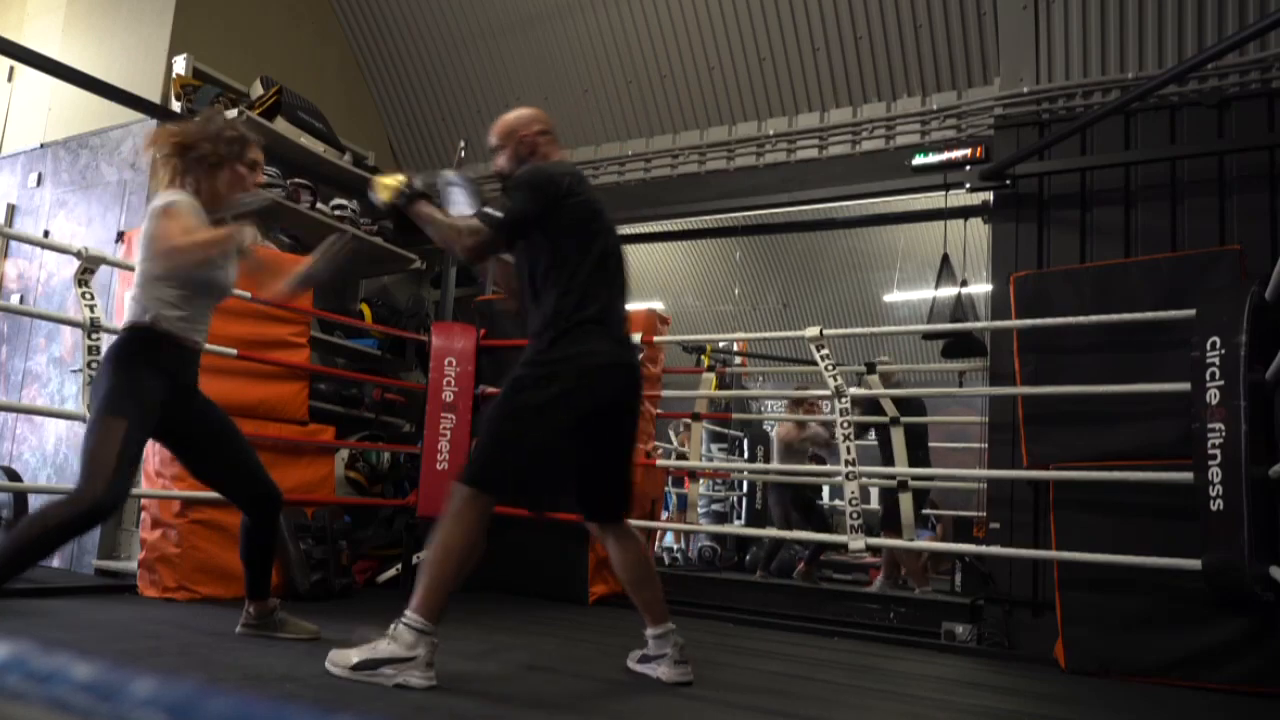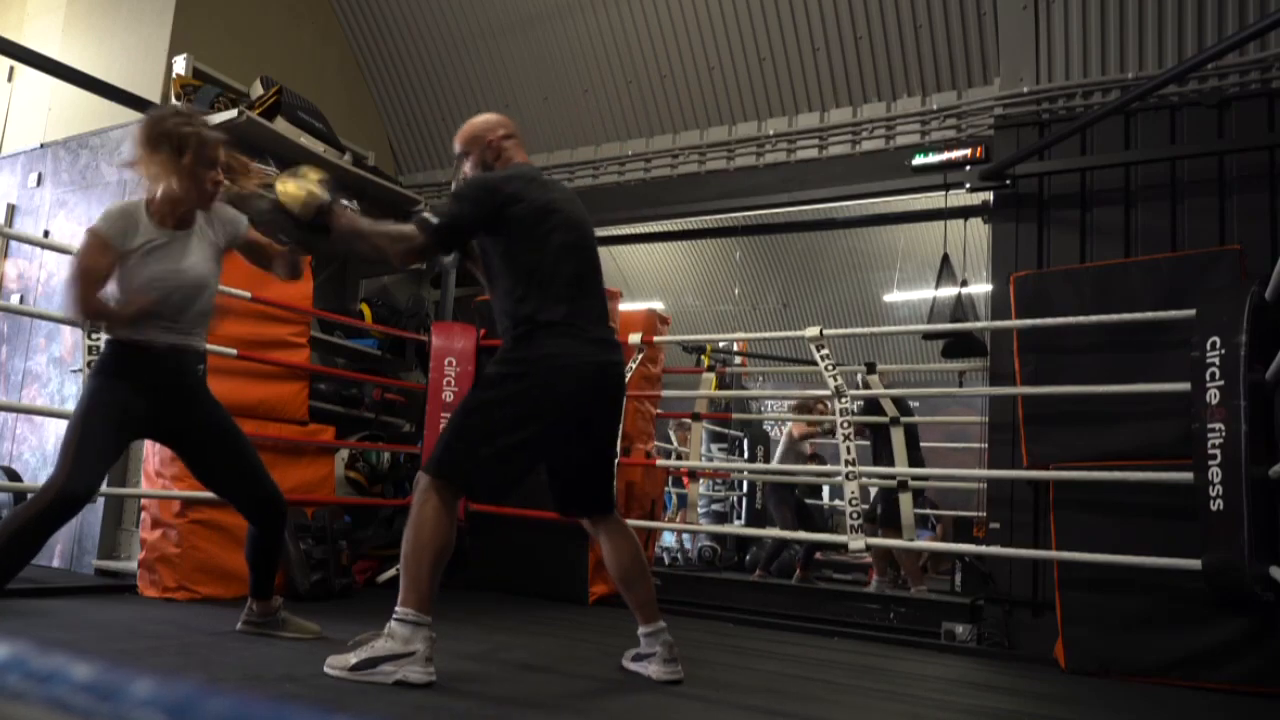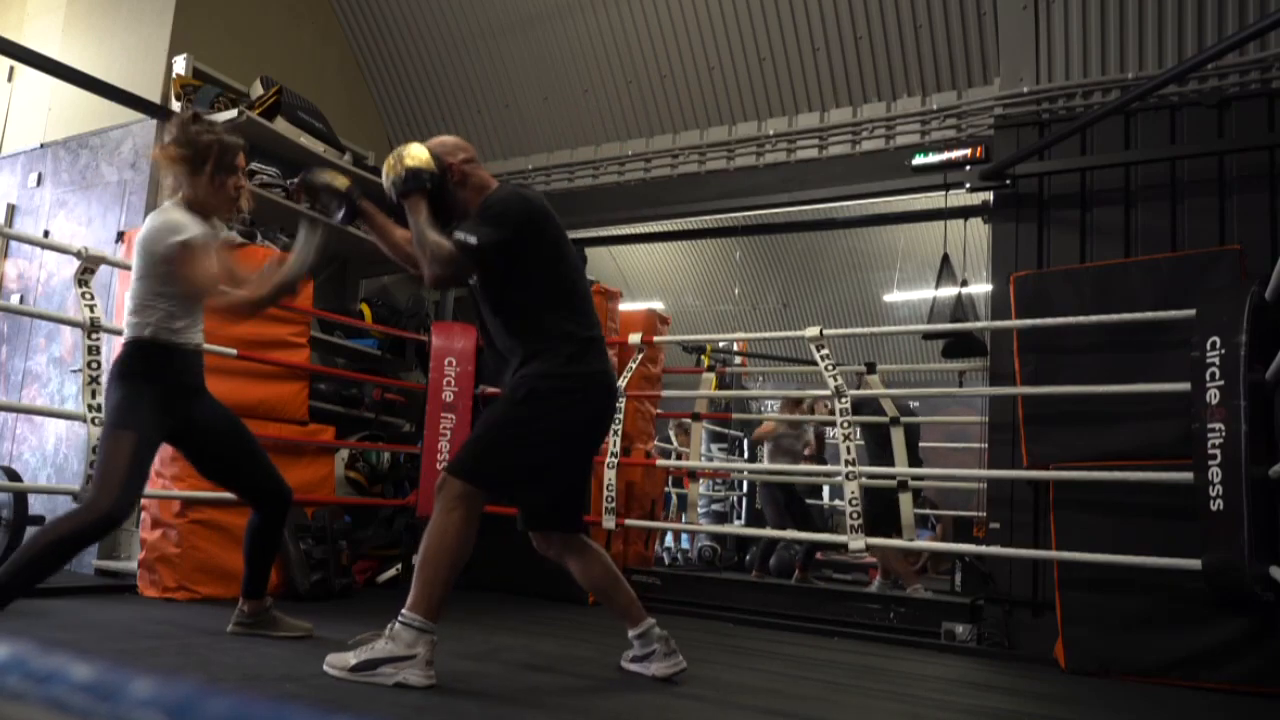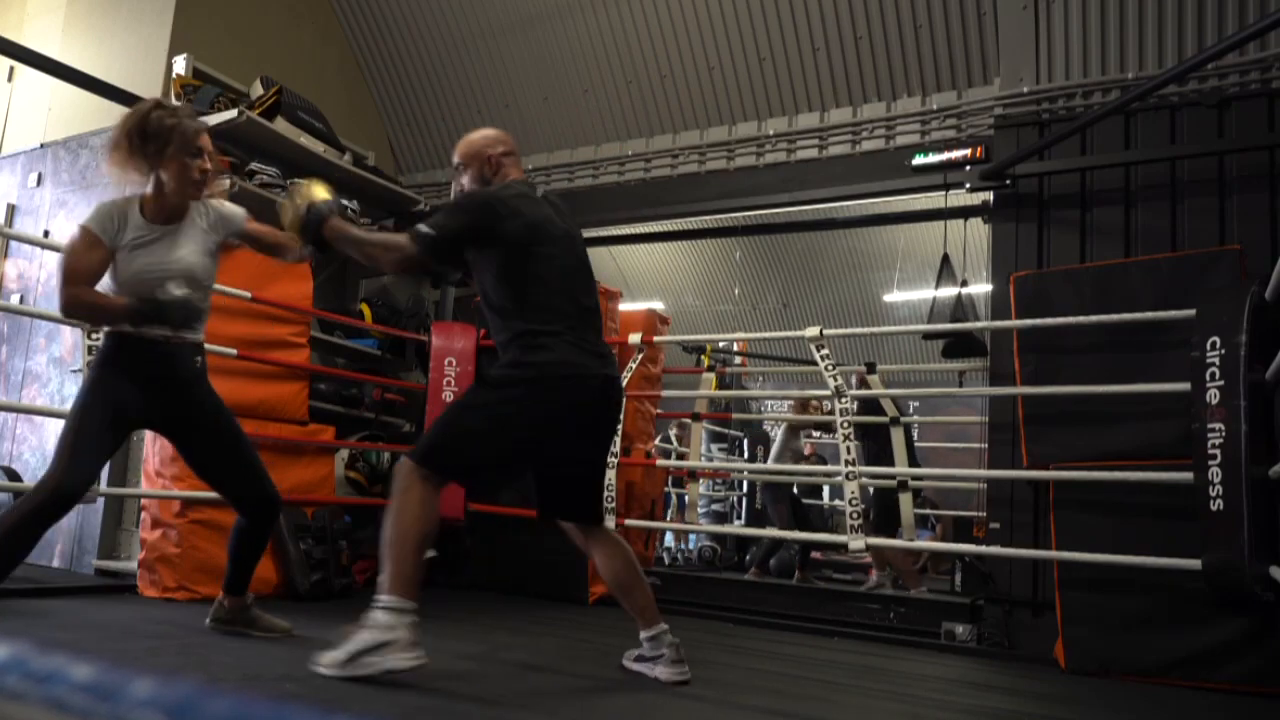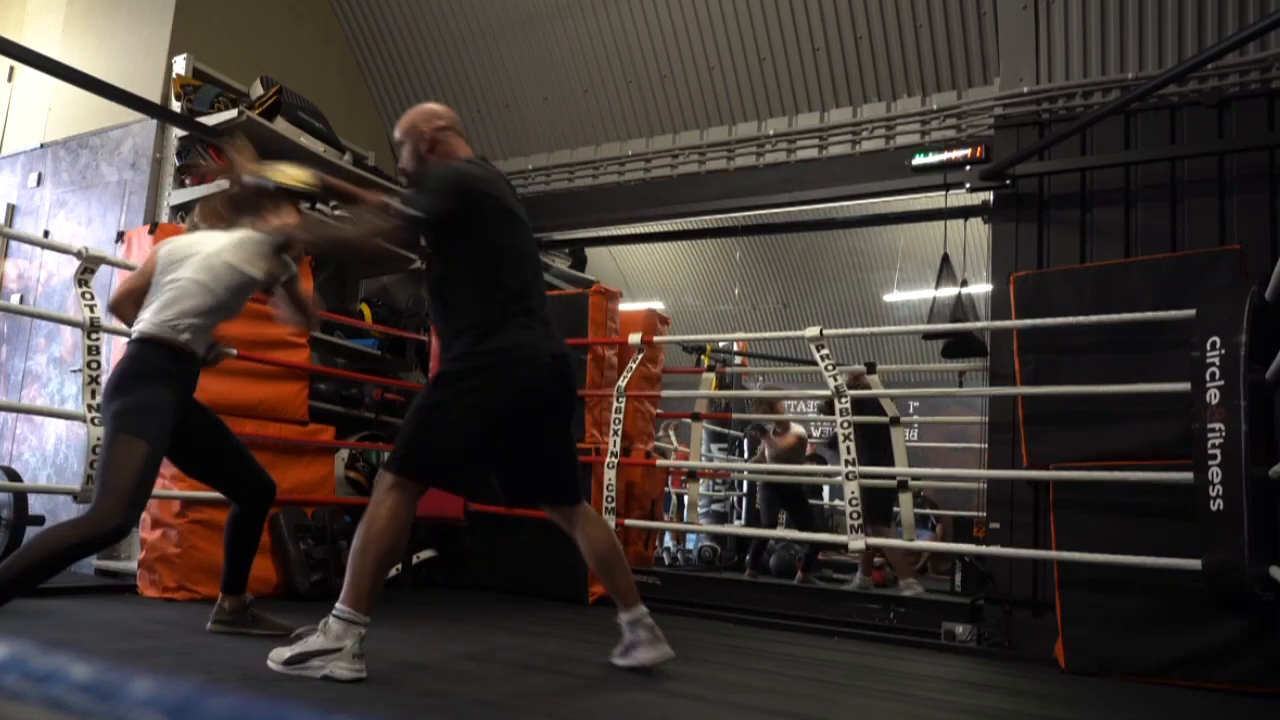
dt=0.3s
person 1, frame 1
left shoulder: (543, 180)
right shoulder: (564, 199)
left elbow: (471, 243)
right elbow: (535, 288)
left wrist: (413, 204)
right wrist: (443, 217)
left hip: (568, 367)
right hip: (616, 373)
left knee: (471, 494)
right knee: (606, 517)
left ankle: (410, 647)
right ankle: (666, 648)
person 1, frame 2
left shoulder: (494, 189)
right shoulder: (563, 201)
left elbow: (408, 249)
left wrist: (329, 215)
right wrist: (473, 242)
left hip: (539, 367)
right hip: (599, 369)
left knee: (436, 484)
right knee: (598, 513)
left ankle: (407, 642)
right ankle: (657, 645)
person 1, frame 3
left shoulder: (510, 205)
right shoulder: (488, 216)
left elbow: (438, 271)
right elbow: (416, 253)
left wrist: (412, 200)
right wrist: (353, 199)
left hip: (562, 383)
right hip: (562, 387)
left knee: (458, 489)
right knee: (554, 533)
left ankle: (408, 646)
right ankle: (653, 643)
person 1, frame 4
left shoulder: (486, 206)
right shoulder: (550, 214)
left elbow: (401, 256)
left wrist: (326, 225)
left hip: (537, 376)
right hip: (594, 382)
left knee: (417, 472)
right knee: (582, 521)
left ankle: (391, 629)
right ankle: (661, 647)
person 1, frame 5
left shoulder: (455, 178)
right shoulder: (483, 182)
left elbow: (376, 228)
left hip: (490, 365)
right hip: (543, 364)
left knee: (398, 485)
right knee: (566, 505)
left ankle: (340, 637)
right ankle: (640, 629)
person 2, frame 1
left shoulder: (223, 233)
right shoulder: (175, 203)
left elbow: (271, 280)
right elbow: (177, 257)
right wrist: (228, 239)
left hip: (178, 383)
right hip: (139, 367)
left knee: (263, 500)
right knee: (95, 502)
left ankle: (260, 609)
person 2, frame 2
left shoulder: (218, 221)
right shoulder: (119, 222)
left elbow: (285, 266)
right elbow: (84, 303)
right wrist: (155, 310)
left hip: (187, 385)
right hip: (124, 378)
left knee: (268, 504)
right knee: (66, 494)
left ankle: (263, 607)
person 2, frame 3
left shoulder: (200, 224)
right shoulder: (172, 228)
right elbow: (230, 303)
right wrist: (297, 265)
left hip: (187, 384)
right hip: (144, 380)
left knee: (275, 497)
right knee: (107, 509)
left ankle: (253, 608)
person 2, frame 4
left shoulder: (217, 216)
right shoulder: (112, 216)
left elbow: (288, 248)
right elbow: (73, 300)
right wrist: (146, 309)
left hip: (185, 379)
right hip: (124, 371)
left knee: (262, 501)
right knee: (60, 490)
left ankle: (233, 604)
person 2, frame 5
left shoulder: (184, 242)
right shoulder: (268, 246)
left elbow: (120, 304)
right elbow: (303, 312)
left hip: (164, 383)
right hip: (147, 387)
left knee: (256, 490)
right knee: (112, 522)
left ankle: (233, 605)
person 3, frame 1
left shoulder: (879, 397)
right shoulder: (913, 398)
left elbow: (859, 430)
left wrist: (859, 410)
left knee: (894, 532)
right knee: (892, 530)
left ankle: (923, 590)
right ankle: (883, 584)
person 3, frame 2
left shoulder: (876, 399)
right shoulder: (895, 400)
left elbow: (859, 429)
left knee: (891, 531)
right knee: (873, 524)
left ankle: (919, 589)
right ankle: (879, 584)
person 3, frame 3
left shoulder: (862, 403)
right shoulder: (905, 408)
left knee: (877, 535)
right knee: (888, 531)
left ankle: (915, 589)
right ankle: (883, 583)
person 3, frame 4
left shoulder: (869, 401)
right shoulder: (890, 403)
left elbow: (855, 432)
left knee: (882, 536)
right knee: (876, 527)
left ankle: (918, 590)
right ankle: (880, 576)
person 3, frame 5
left shoulder: (858, 399)
right shoulder: (882, 400)
left knee: (879, 527)
right knee: (867, 525)
left ankle: (910, 584)
right ankle: (864, 578)
person 4, frame 1
left shoulder: (811, 426)
right shoulder: (785, 425)
left elbow: (828, 443)
right elbow: (789, 439)
right wrist: (810, 435)
left hip: (800, 487)
right hip: (780, 485)
left knee: (825, 530)
right knee: (783, 530)
left ankle: (805, 570)
right ankle: (761, 574)
person 4, frame 2
left shoulder: (804, 435)
right shoulder: (796, 425)
right elbow: (800, 435)
right wrist: (824, 429)
left hip: (791, 489)
right hip: (778, 487)
left knee: (817, 532)
right knee: (788, 532)
left ankle: (802, 574)
right ankle: (760, 574)
person 4, frame 3
left shoulder: (806, 432)
right shoulder: (777, 423)
left elbow: (815, 454)
right elbow: (757, 436)
right wrist: (784, 434)
left hip: (790, 487)
right hip: (770, 484)
left knee: (814, 531)
right knee: (778, 529)
left ankle: (801, 574)
right ankle: (757, 574)
person 4, frame 4
left shoulder: (799, 431)
right shoulder: (792, 424)
right elbow: (805, 422)
left hip: (786, 487)
right hip: (773, 484)
left knee: (810, 530)
right knee: (786, 530)
left ankle: (802, 574)
right ankle: (756, 572)
person 4, frame 5
left shoulder: (797, 432)
right shoulder: (768, 430)
left elbow: (780, 450)
left wrist: (766, 435)
right wrist: (756, 460)
left hip: (794, 488)
right hip: (772, 486)
left knee: (814, 532)
right knee: (767, 526)
left ankle: (804, 574)
right ankle: (750, 572)
